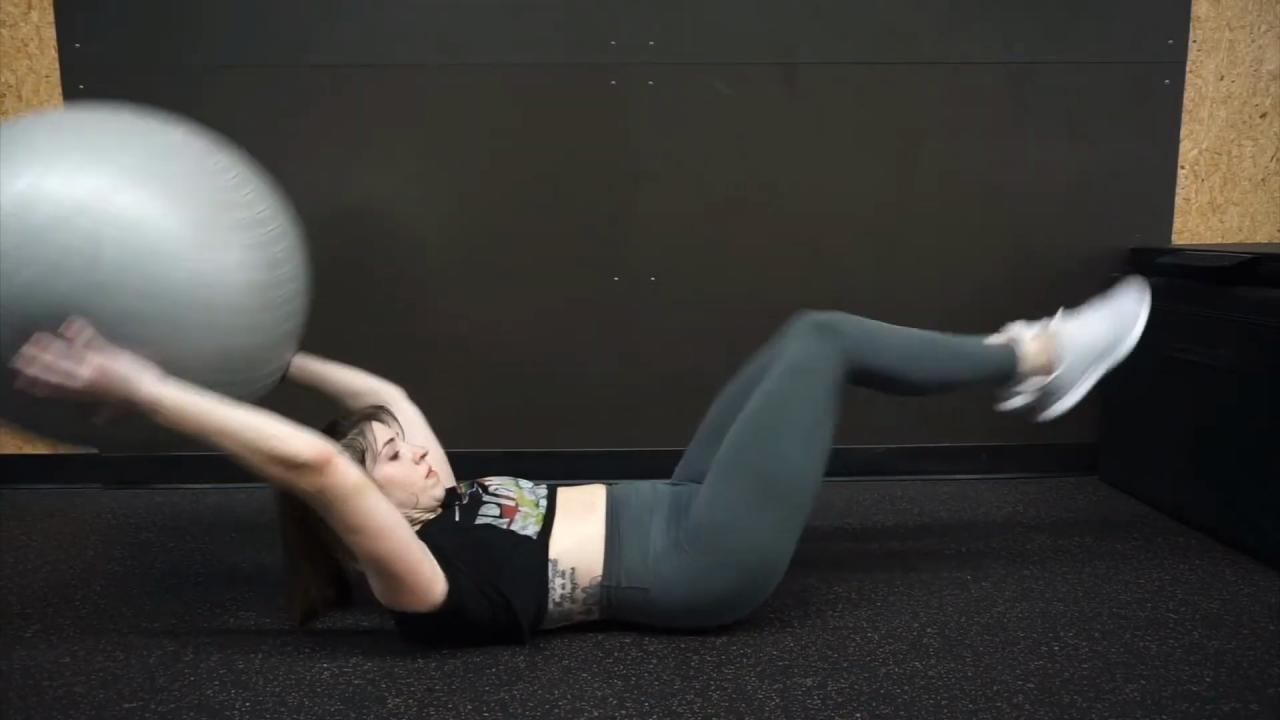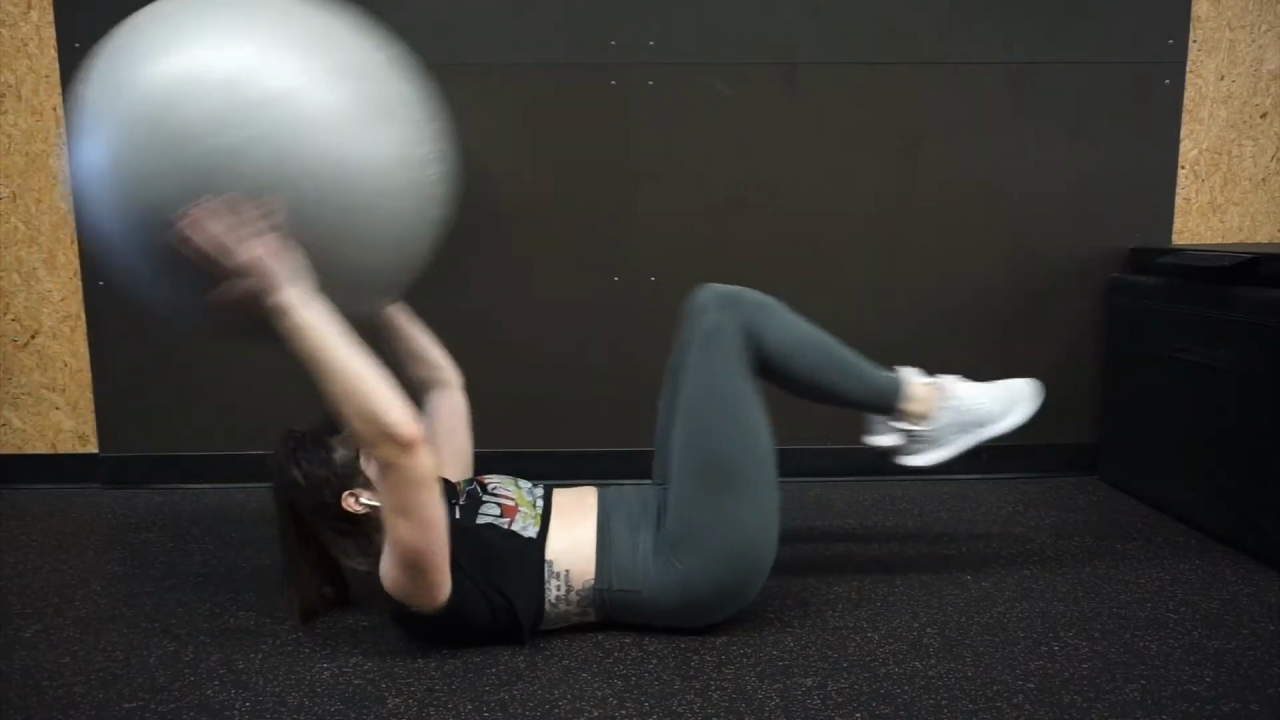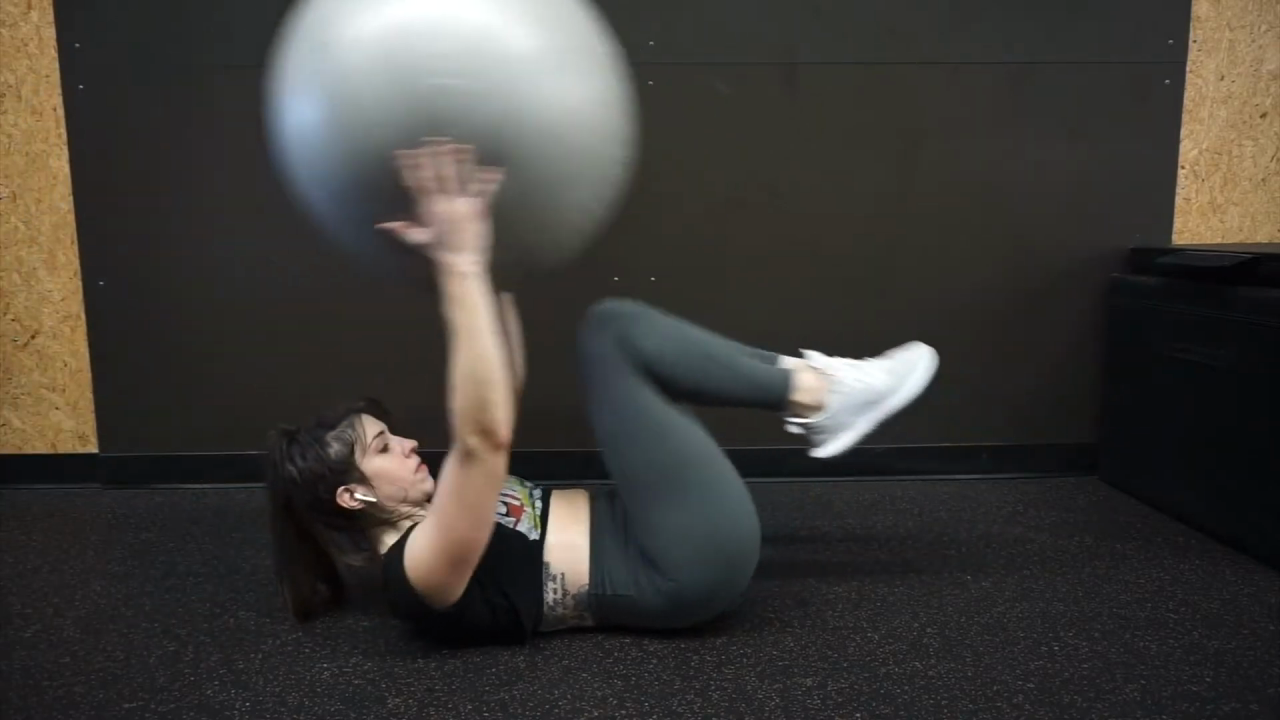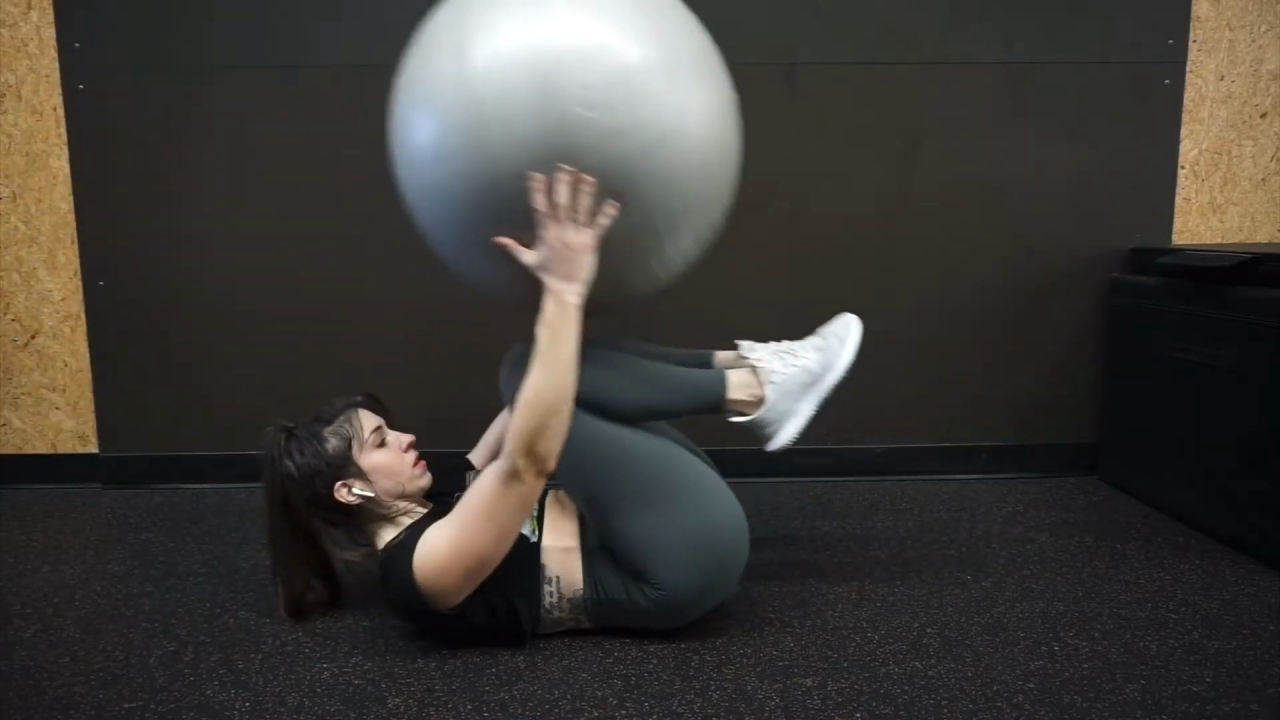
dt=0.2s
person 1, frame 1
left shoulder: (440, 519)
right shoulder: (420, 587)
left elbow: (389, 403)
right elbow: (313, 461)
right wrist: (141, 385)
left hip: (681, 525)
right hip: (708, 568)
left knee: (813, 343)
right knee: (817, 343)
left ankle: (1026, 354)
right ankle: (1046, 356)
person 1, frame 2
left shoulder: (449, 506)
right shoulder: (417, 583)
left elbow: (440, 384)
right elbow: (395, 433)
right wrist: (287, 293)
left hip: (670, 535)
right hip: (703, 568)
left knee: (720, 323)
right knee: (721, 311)
left ankle: (908, 402)
right ankle: (920, 406)
person 1, frame 3
left shoulder: (433, 512)
right shoulder: (420, 572)
left elbow: (490, 410)
right elbow: (484, 430)
left wrist: (476, 272)
right wrist: (460, 262)
left hip: (695, 542)
right hip: (700, 559)
left knee: (613, 341)
right knee: (608, 328)
left ankle: (814, 382)
right ankle: (819, 395)
person 1, frame 4
left shoulder: (437, 504)
right shoulder: (425, 567)
left elbow: (520, 433)
right elbow: (534, 455)
left wrist: (560, 286)
right wrist: (564, 288)
left hip: (682, 534)
right hip: (689, 558)
left knee: (543, 368)
right knee: (535, 370)
left ankle: (746, 372)
right ankle: (751, 388)
